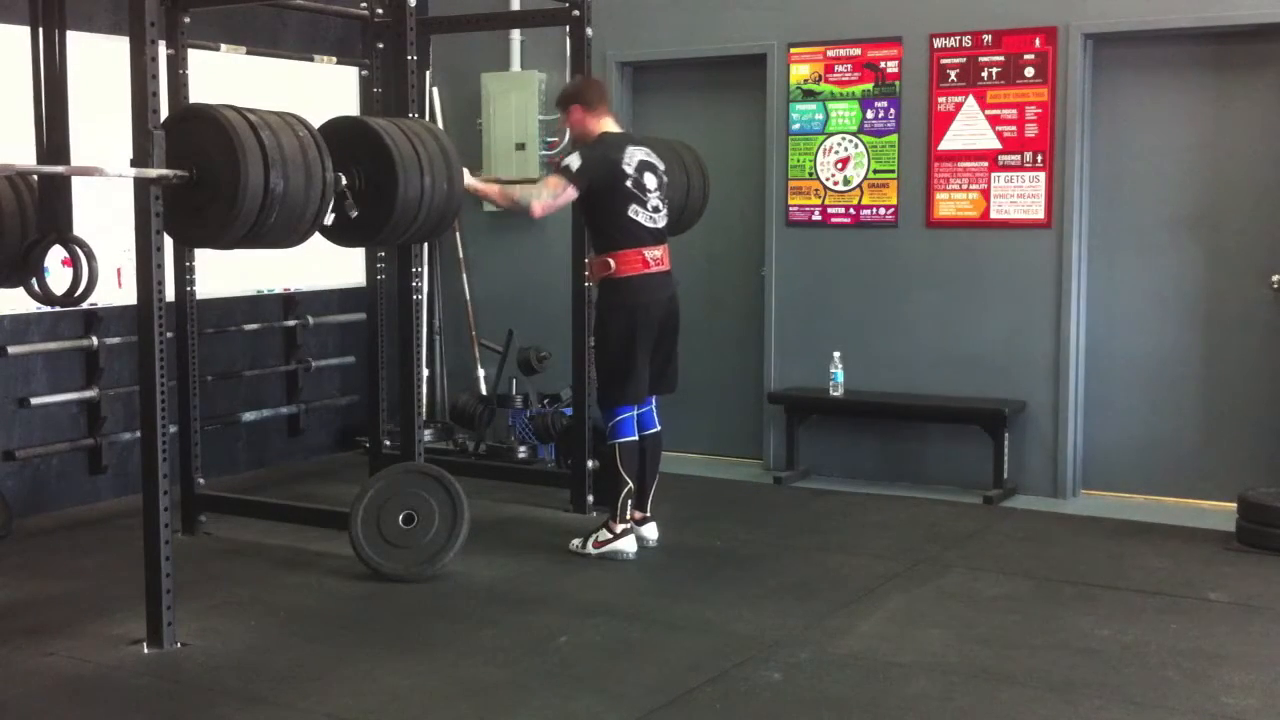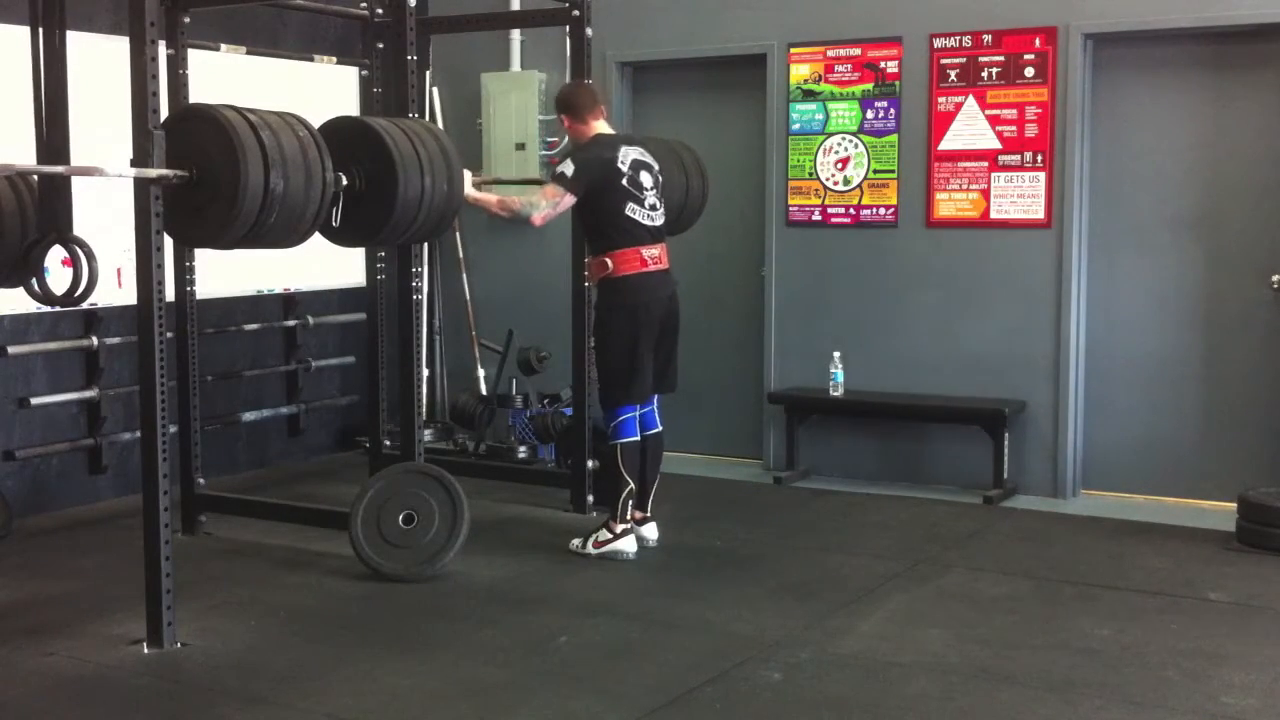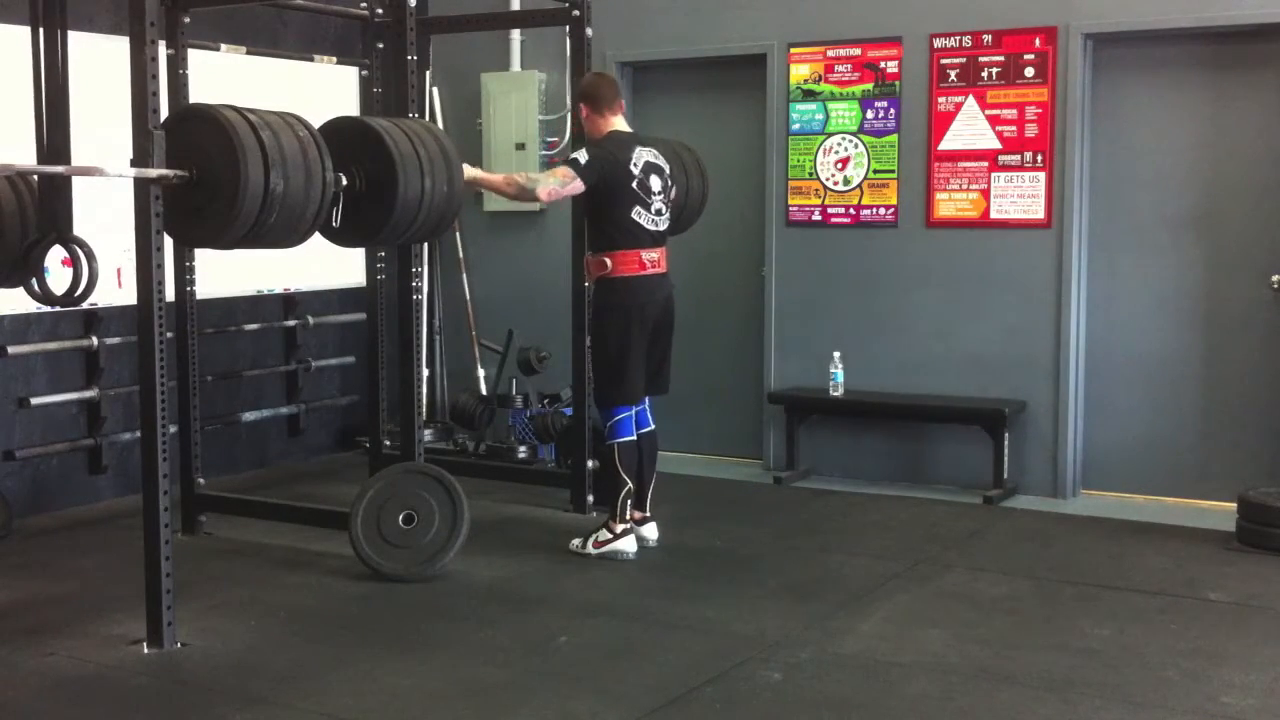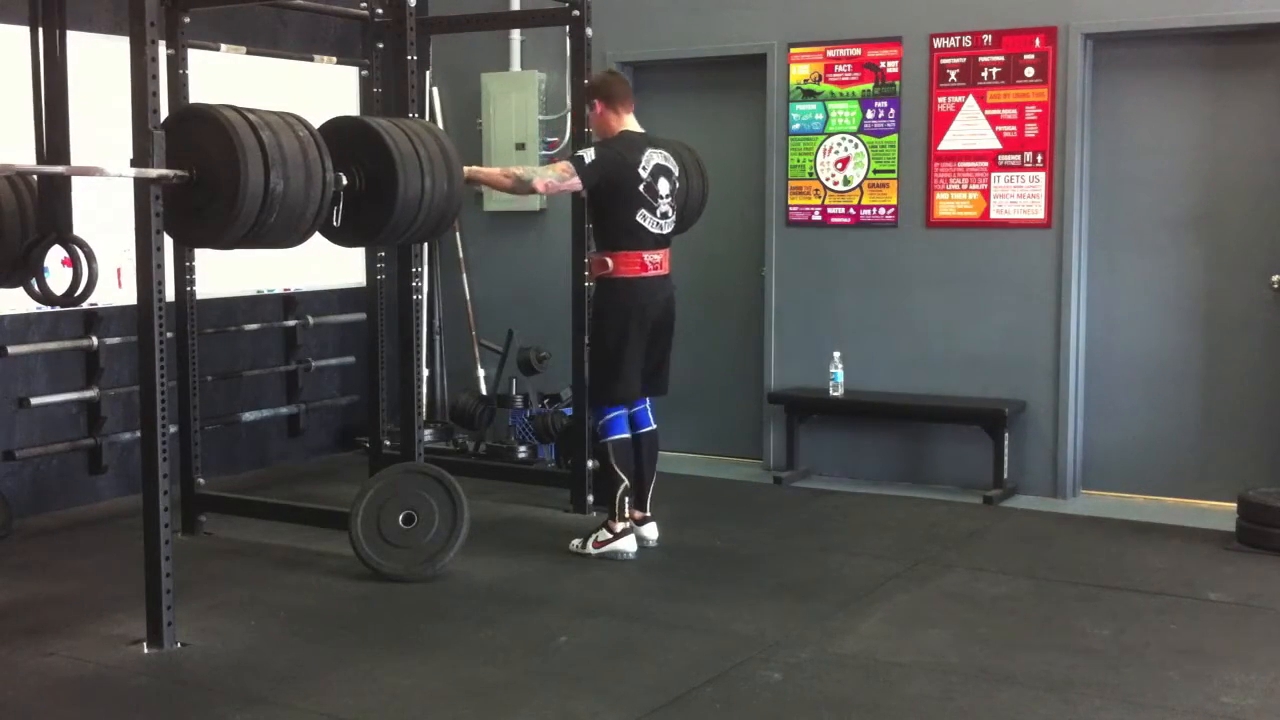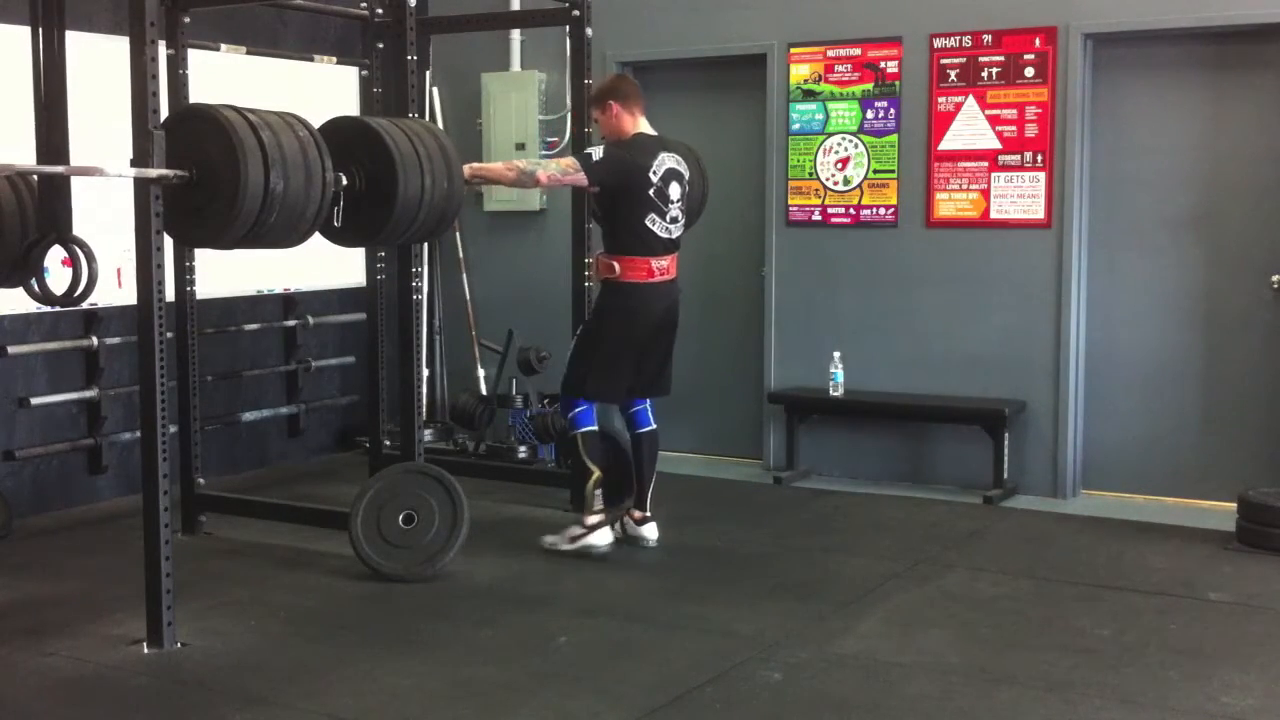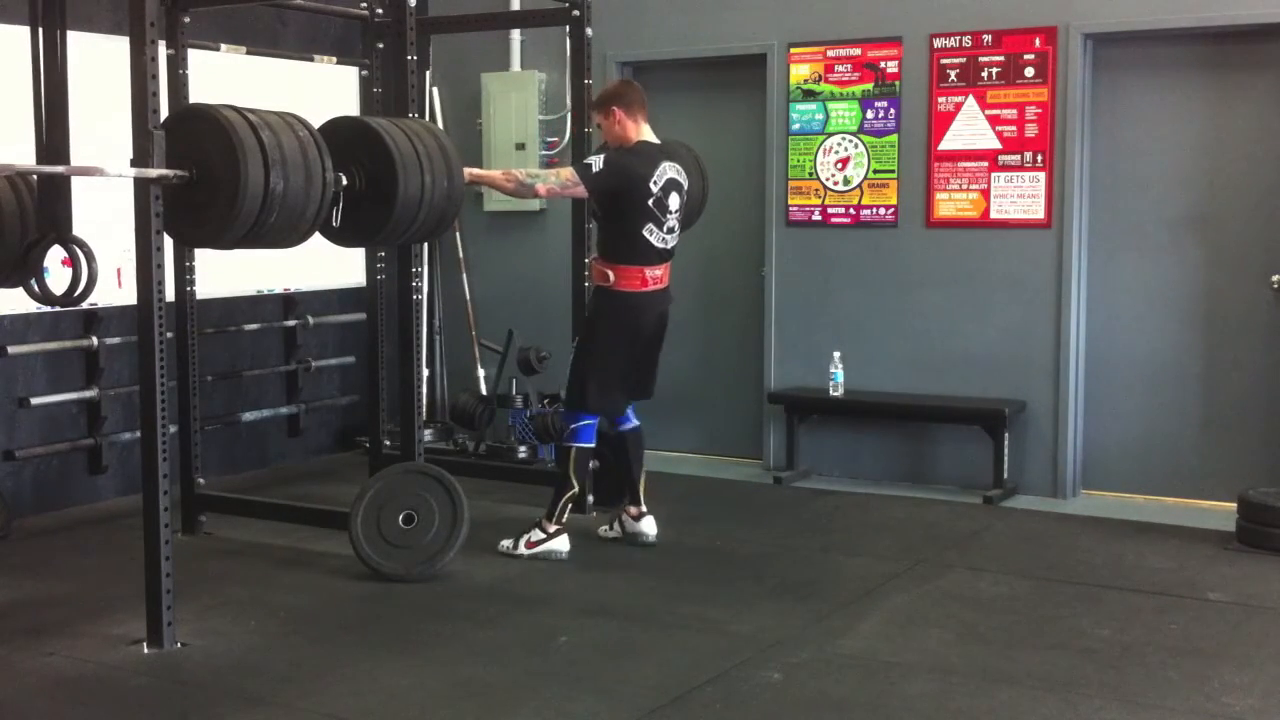
dt=0.2s
person 1, frame 1
left shoulder: (594, 156)
right shoulder: (644, 152)
left elbow: (534, 202)
left wrist: (472, 186)
left hip: (626, 292)
right hip: (661, 287)
left knee: (619, 406)
right knee: (644, 403)
left ankle: (619, 529)
right ankle: (642, 517)
person 1, frame 2
left shoulder: (588, 159)
right shoulder: (638, 151)
left elbow: (535, 212)
left wrist: (471, 192)
left hip: (626, 291)
right hip: (661, 285)
left knee: (622, 407)
right knee: (646, 403)
left ankle: (619, 529)
right ankle: (642, 516)
person 1, frame 3
left shoulder: (602, 154)
right shoulder: (653, 154)
left elbow: (542, 189)
left wrist: (472, 176)
left hip: (623, 291)
right hip: (657, 287)
left knee: (618, 408)
right knee: (639, 403)
left ankle: (620, 529)
right ankle: (642, 517)
person 1, frame 4
left shoulder: (610, 155)
right shoulder: (662, 155)
left elbow: (538, 181)
left wrist: (469, 172)
left hip: (624, 292)
right hip: (659, 289)
left knee: (608, 410)
right knee: (637, 403)
left ankle: (618, 529)
right ankle: (641, 516)
person 1, frame 5
left shoulder: (620, 157)
right shoulder: (675, 155)
left elbow: (543, 172)
left wrist: (473, 170)
left hip: (628, 295)
right hip: (663, 294)
left knee: (580, 398)
right knee: (637, 402)
left ankle: (593, 520)
right ankle: (639, 517)
person 1, frame 6
left shoulder: (621, 164)
right shoulder: (673, 165)
left elbow: (540, 184)
left wrist: (473, 174)
right wrist: (600, 192)
left hip: (620, 302)
right hip: (654, 301)
left knee: (582, 411)
right knee: (618, 405)
left ankle: (552, 530)
right ankle: (637, 514)
